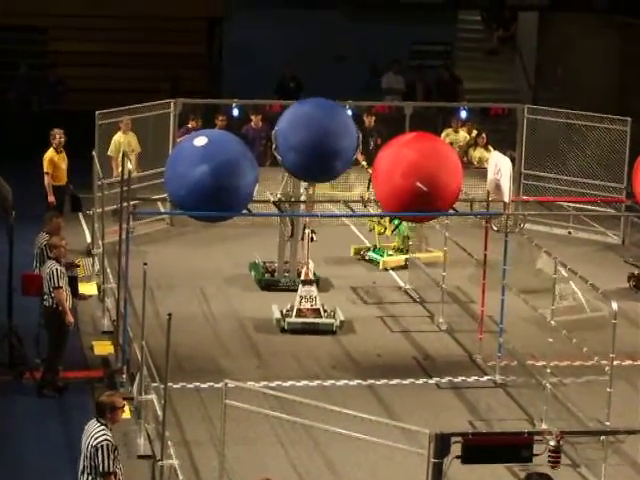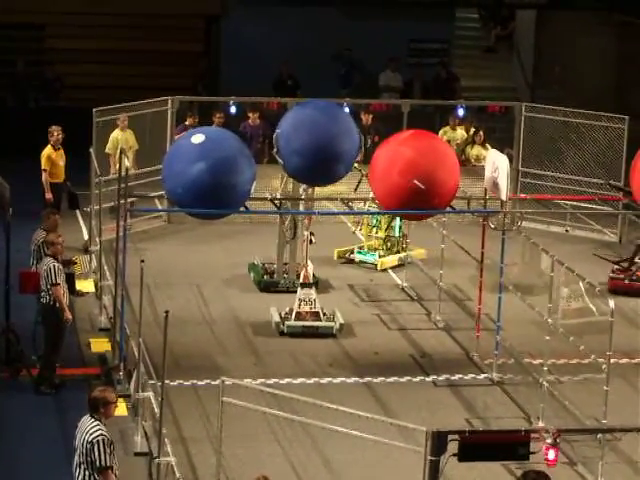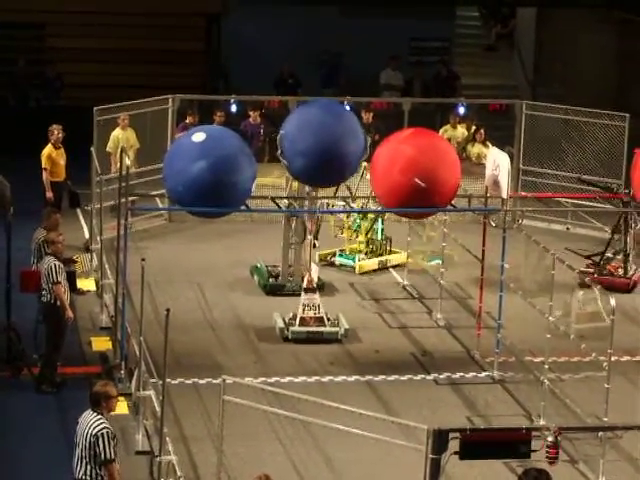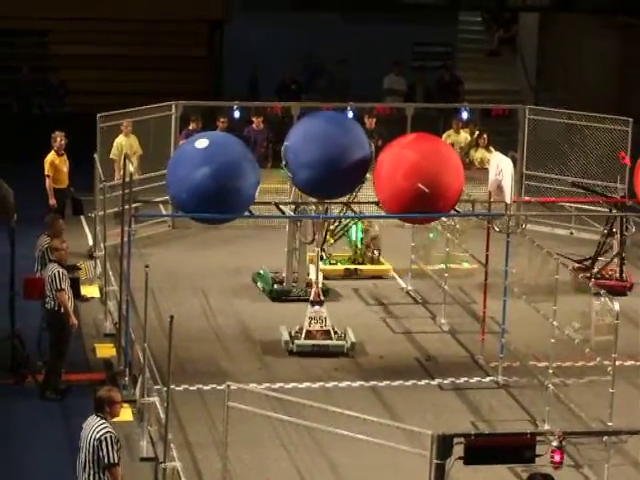
dt=0.4s
person 1, frame 1
left shoulder: (50, 265)
right shoulder: (56, 268)
right elbow: (59, 293)
right wrist: (68, 314)
left hip: (51, 309)
right hip: (56, 312)
left knee: (55, 348)
right knee: (56, 349)
left ankle: (52, 381)
right ankle: (45, 385)
person 1, frame 2
left shoulder: (46, 262)
right shoulder: (53, 265)
right elbow: (56, 290)
right wrist: (66, 311)
left hip: (48, 306)
right hip: (54, 309)
left knee: (52, 345)
right knee: (53, 346)
left ankle: (49, 378)
right ankle: (42, 382)
person 1, frame 3
left shoulder: (47, 261)
right shoulder: (54, 264)
right elbow: (57, 288)
right wrist: (67, 309)
left hip: (49, 305)
right hip: (55, 307)
left knee: (53, 343)
right knee: (54, 345)
left ankle: (50, 377)
right ankle: (43, 381)
person 1, frame 4
left shoulder: (52, 268)
right shoulder: (58, 271)
right elbow: (61, 295)
right wrist: (71, 316)
left hip: (53, 312)
right hip: (59, 314)
left knee: (57, 350)
right knee: (58, 352)
left ankle: (54, 384)
right ankle: (47, 388)
